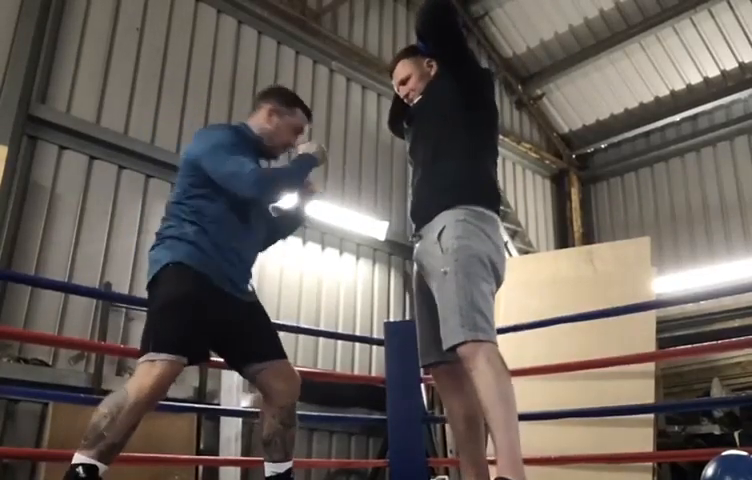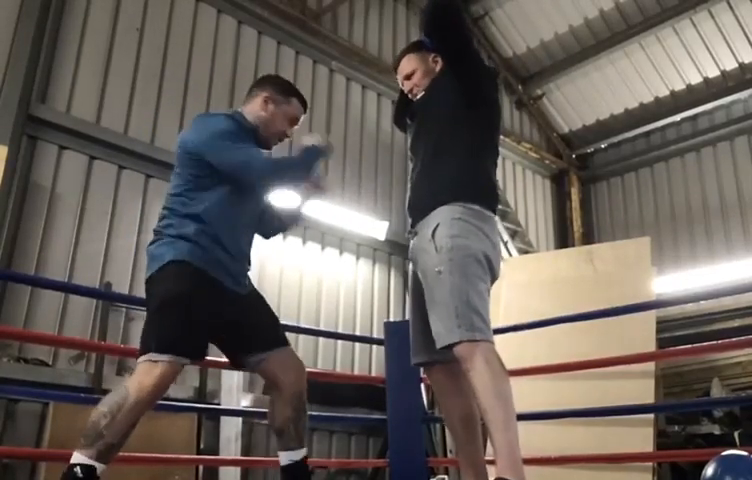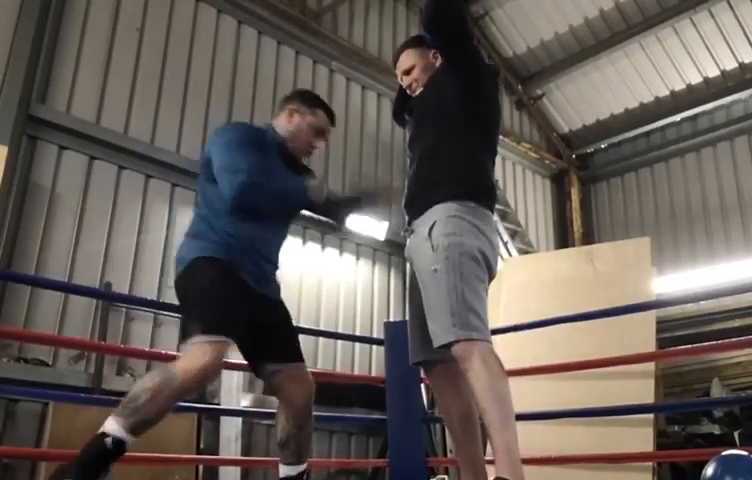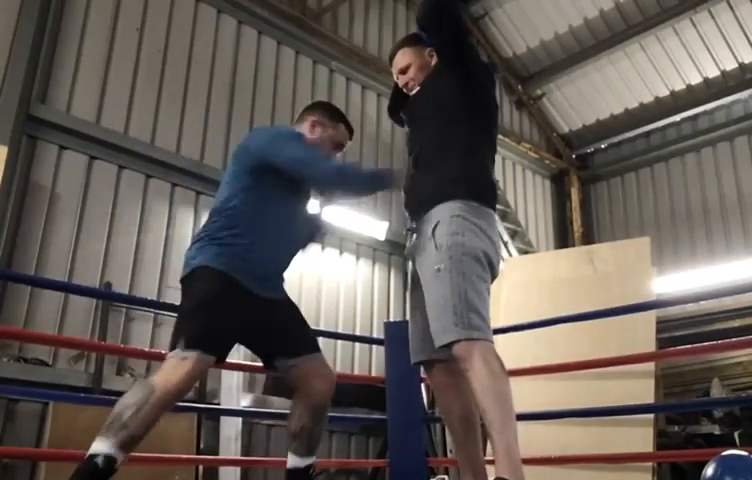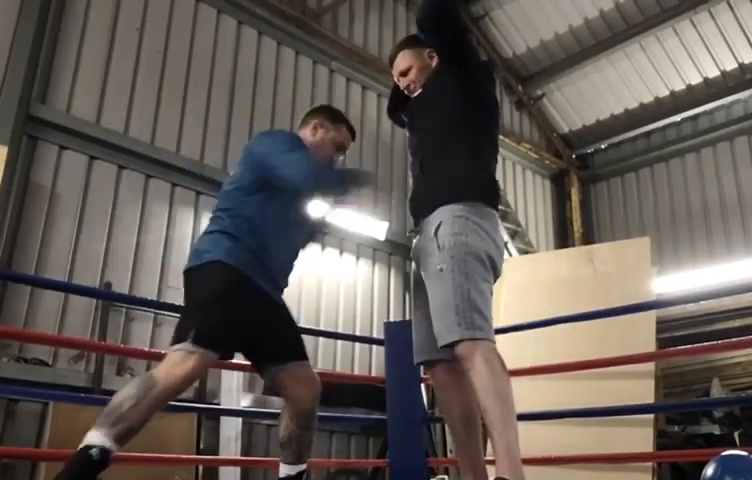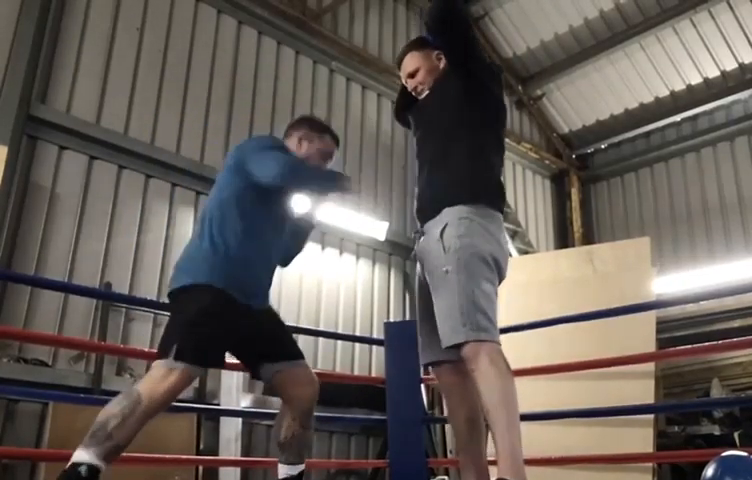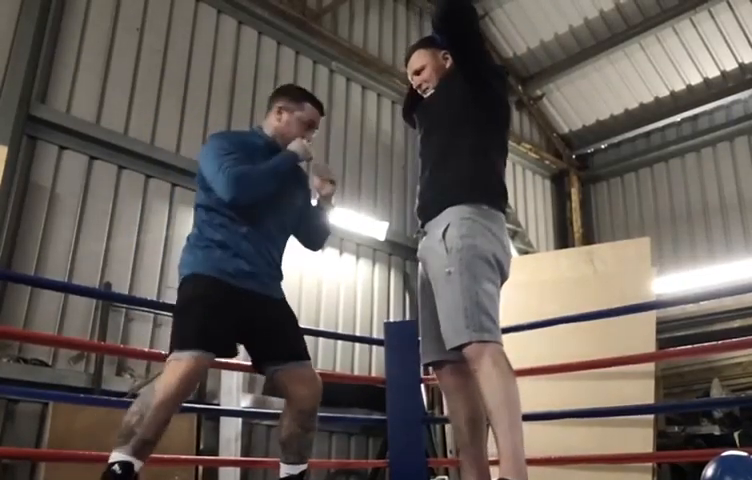
dt=0.2s
person 1, frame 1
left shoulder: (464, 83)
right shoulder: (426, 116)
right elbow: (394, 121)
left wrist: (421, 55)
right wrist: (407, 98)
left hip: (460, 225)
right hip: (431, 238)
left knee: (472, 344)
right knee: (445, 367)
person 1, frame 2
left shoulder: (469, 81)
right shoulder: (430, 111)
right elbow: (399, 117)
right wrist: (412, 93)
left hip: (457, 222)
right hip: (428, 234)
left knee: (469, 343)
right knee: (441, 364)
person 1, frame 3
left shoulder: (468, 78)
right shoulder: (429, 105)
right elbow: (398, 112)
left wrist: (425, 42)
right wrist: (411, 90)
left hip: (453, 219)
right hip: (426, 229)
left knee: (465, 342)
right knee: (438, 363)
person 1, frame 4
left shoulder: (465, 76)
right shoulder: (428, 104)
right elbow: (395, 108)
left wrist: (421, 40)
right wrist: (407, 87)
left hip: (455, 218)
right hip: (428, 230)
left knee: (467, 342)
right knee: (439, 361)
person 1, frame 5
left shoulder: (466, 78)
right shoulder: (428, 107)
right elbow: (395, 110)
right wrist: (407, 90)
left hip: (458, 218)
right hip: (432, 231)
left knee: (470, 342)
right knee: (441, 362)
person 1, frame 6
left shoulder: (472, 82)
right shoulder: (434, 109)
right elbow: (401, 111)
right wrist: (413, 89)
left hip: (464, 222)
right hip: (435, 232)
left knee: (475, 343)
right knee: (447, 363)
person 1, frame 7
left shoulder: (477, 82)
right shoulder: (438, 108)
right elbow: (408, 110)
right wrist: (420, 89)
left hip: (465, 222)
right hip: (436, 234)
left knee: (477, 344)
right knee: (448, 364)
person 2, frame 1
left shoulder: (248, 167)
right shoulder: (218, 139)
left elbow: (269, 233)
right elbow: (255, 185)
left wrist: (299, 202)
right wrist: (306, 161)
left hip: (232, 289)
right hip: (186, 270)
left knee: (284, 384)
right knee: (156, 375)
person 2, frame 2
left shoulder: (247, 156)
right shoulder: (215, 128)
left elbow: (265, 224)
right elbow: (267, 174)
right wrist: (312, 153)
left hip: (232, 280)
right hip: (185, 266)
left knee: (290, 374)
right knee: (156, 374)
person 2, frame 3
left shoulder: (290, 169)
right shoulder: (235, 138)
left elbow: (330, 210)
right elbow: (240, 193)
left wrist: (369, 197)
right wrist: (303, 189)
left hip: (259, 284)
right hip: (212, 264)
left knee: (299, 390)
right knee: (203, 360)
person 2, frame 4
left shoulder: (296, 170)
right shoulder: (272, 140)
left elbow: (298, 232)
right elbow: (331, 176)
right wrist: (388, 177)
left hip: (264, 288)
right hip: (219, 272)
left knee: (319, 382)
right knee: (182, 371)
person 2, frame 5
left shoulder: (301, 184)
right shoulder: (276, 144)
left elbow: (291, 238)
right elbow: (314, 175)
right wrist: (356, 179)
left hip: (262, 288)
right hip: (224, 268)
left knee: (305, 389)
right knee: (184, 365)
person 2, frame 6
left shoulder: (280, 209)
right shoulder: (258, 152)
left elbow: (281, 255)
right elbow: (280, 174)
left wrist: (306, 220)
right wrist: (335, 180)
left hip: (250, 301)
right hip: (207, 288)
left knee: (304, 389)
right knee: (165, 383)
person 2, frame 7
left shoulder: (293, 178)
right shoulder: (225, 145)
left elbow: (313, 239)
right elbow: (235, 189)
left wrist: (323, 203)
right wrist: (291, 158)
left hip: (264, 291)
right hip: (211, 277)
left knee: (306, 388)
right knee: (184, 372)
